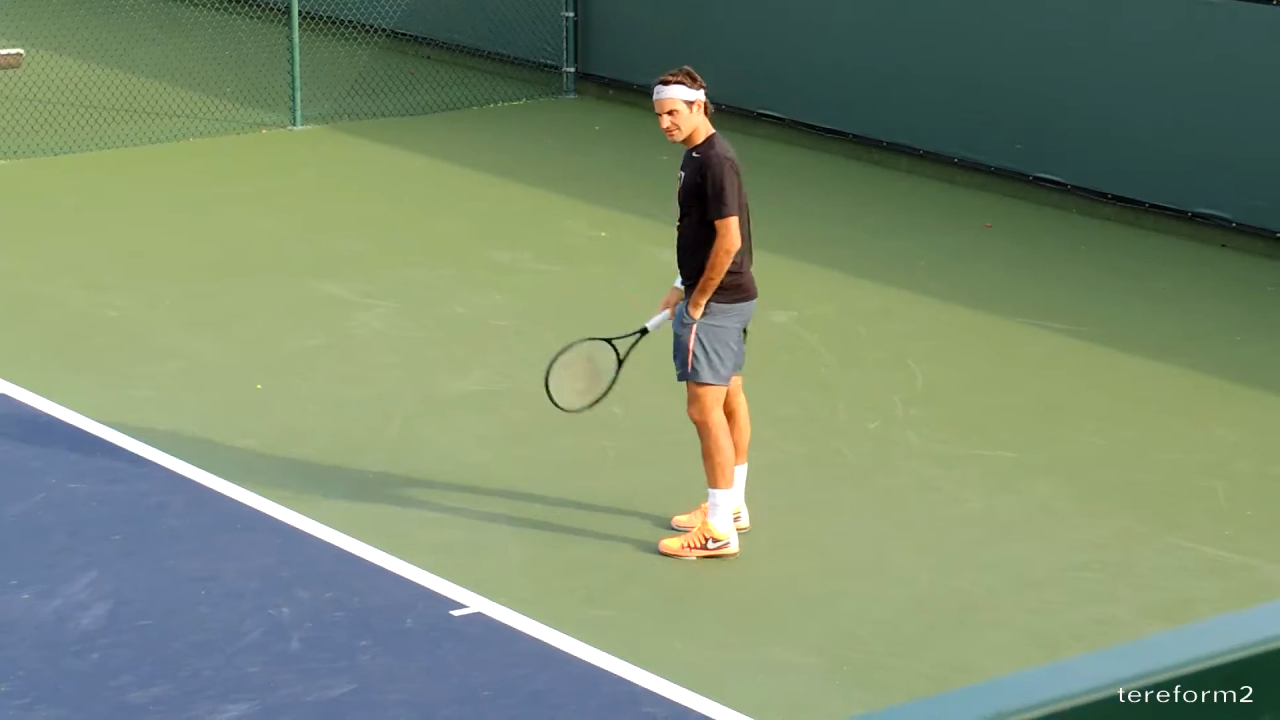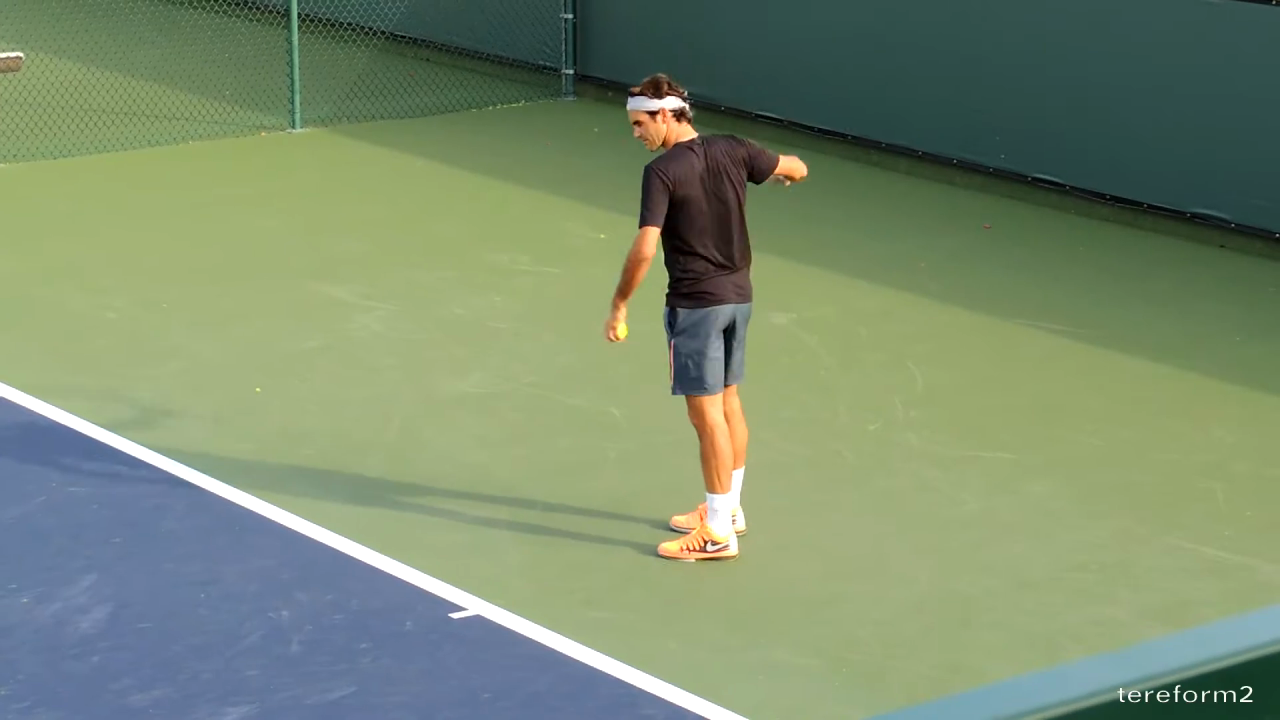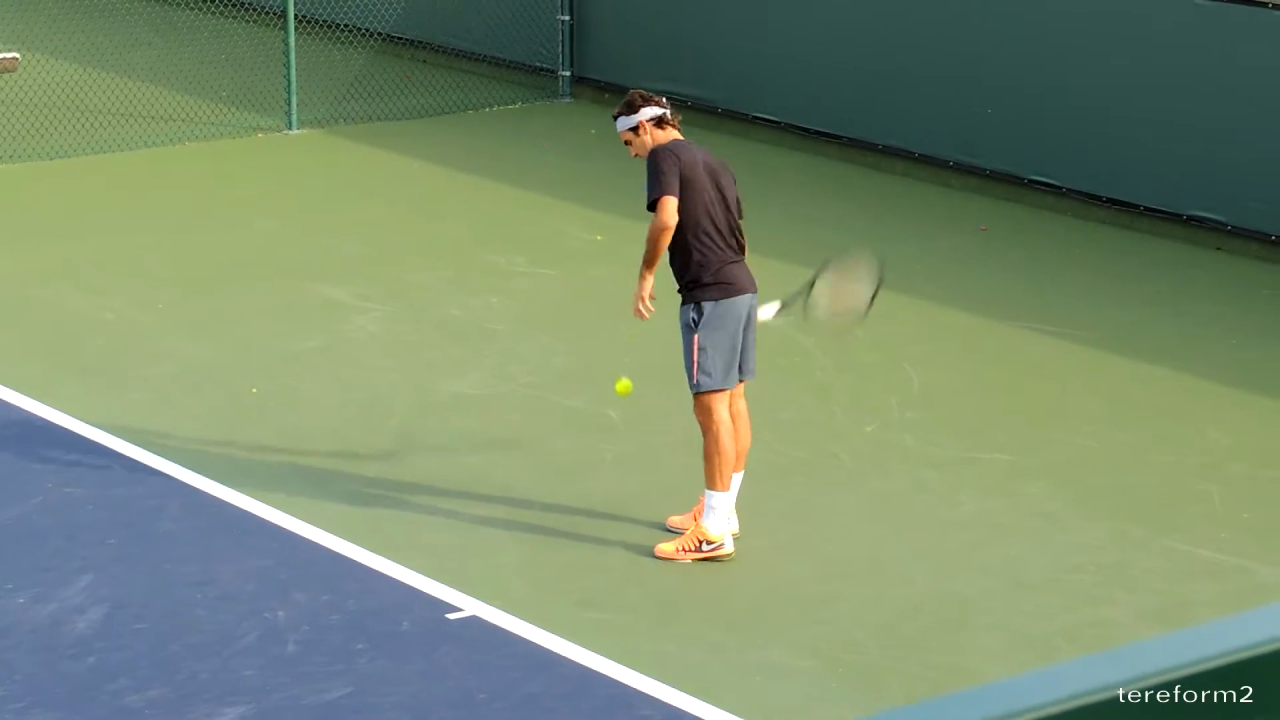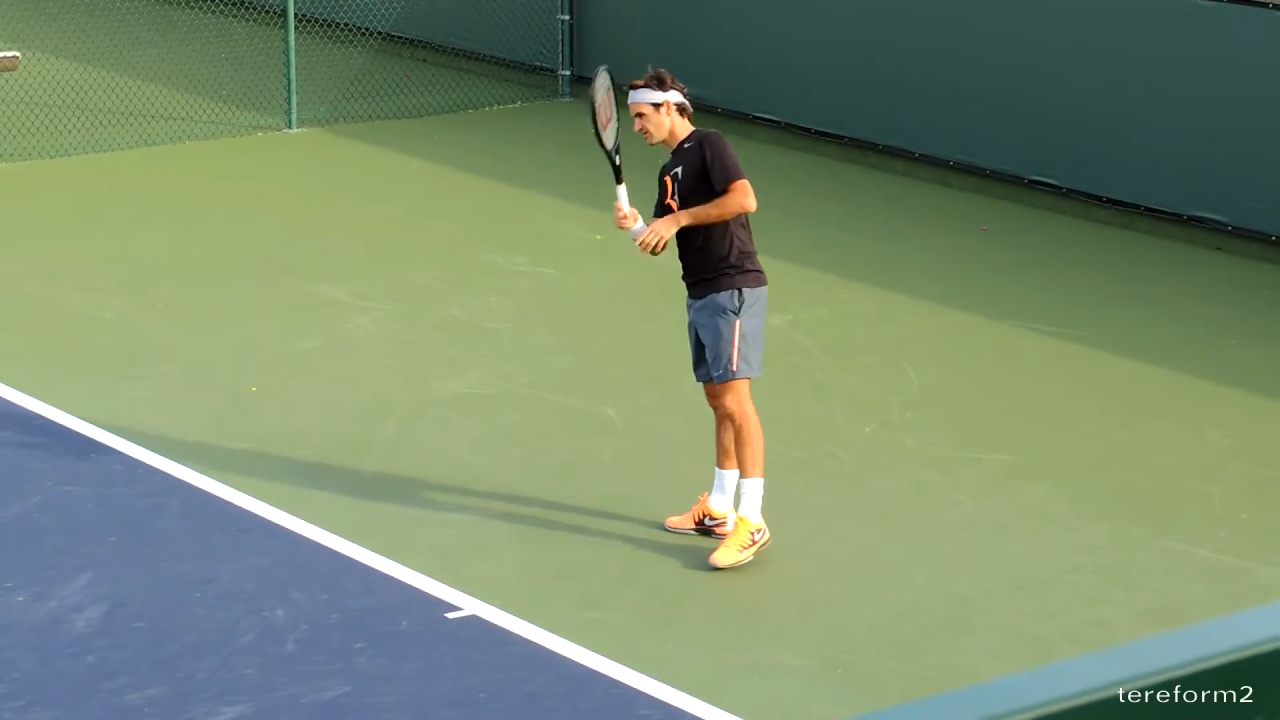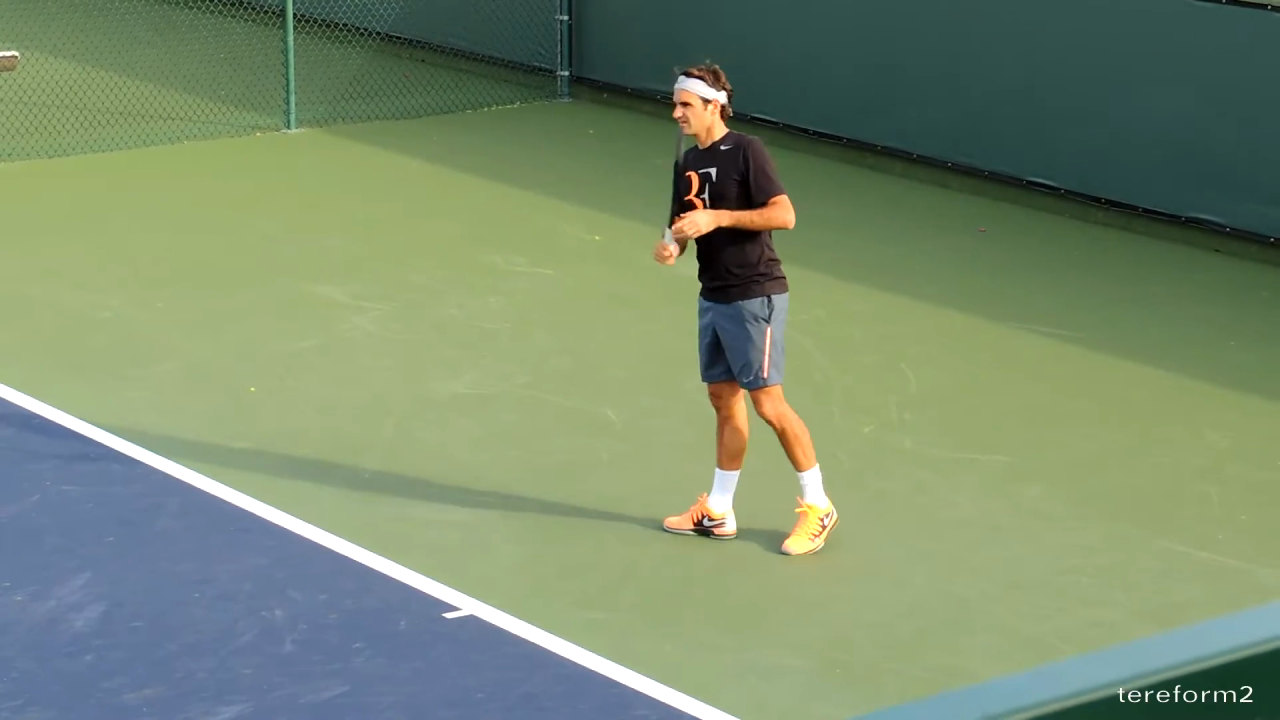
dt=0.4s
person 1, frame 1
left shoulder: (713, 161)
right shoulder: (704, 155)
left elbow: (729, 240)
left wrist: (698, 298)
right wrist: (680, 289)
left hip: (716, 302)
right hip: (732, 296)
left knee: (704, 409)
right knee: (729, 399)
left ankle: (719, 530)
right ankle: (731, 506)
person 1, frame 2
left shoulder: (662, 171)
right shoulder: (734, 148)
left elbow: (644, 248)
right elbow: (795, 171)
left wrist: (618, 305)
right wrist: (791, 161)
left hip: (695, 303)
right hip: (739, 294)
left knee: (706, 414)
right knee: (728, 402)
left ankle: (718, 533)
right ankle: (727, 509)
person 1, frame 3
left shoulder: (666, 156)
right shoulder: (712, 162)
left elbow: (667, 218)
left wrist: (645, 276)
left hip: (713, 296)
right hip: (737, 290)
left knee: (712, 410)
right knee: (731, 404)
left ankle: (713, 533)
right ankle: (721, 511)
person 1, frame 4
left shoulder: (709, 143)
right shoulder: (669, 170)
left elbow: (745, 199)
right elbow: (656, 243)
left wrist: (677, 218)
right wrist: (634, 226)
left hip: (734, 290)
right hip: (701, 296)
left knee: (735, 401)
right knee: (717, 400)
left ankle: (751, 521)
right ankle: (718, 509)
person 1, frame 5
left shoulder: (747, 151)
right shoulder: (686, 163)
left elbow: (784, 216)
right elbow: (683, 227)
left wrist: (716, 219)
right wrist: (669, 245)
left hip: (755, 298)
right hip: (712, 300)
left knee: (768, 405)
right knee: (724, 401)
left ankle: (817, 506)
right ankle: (717, 510)
